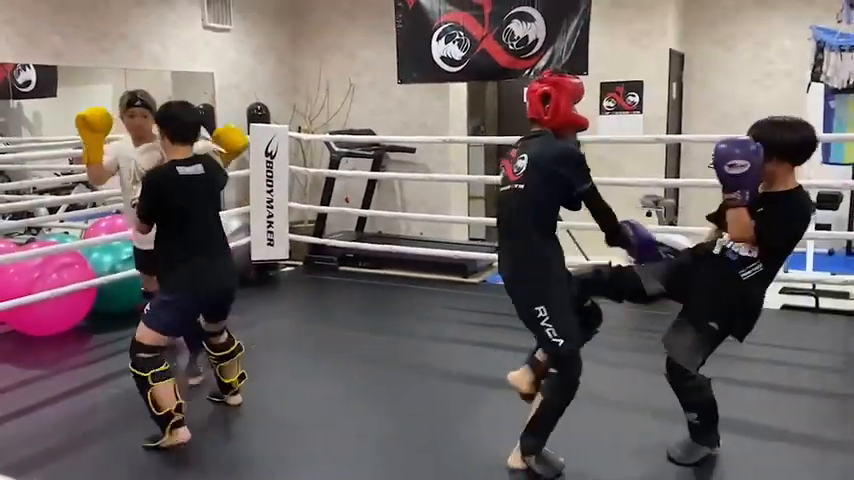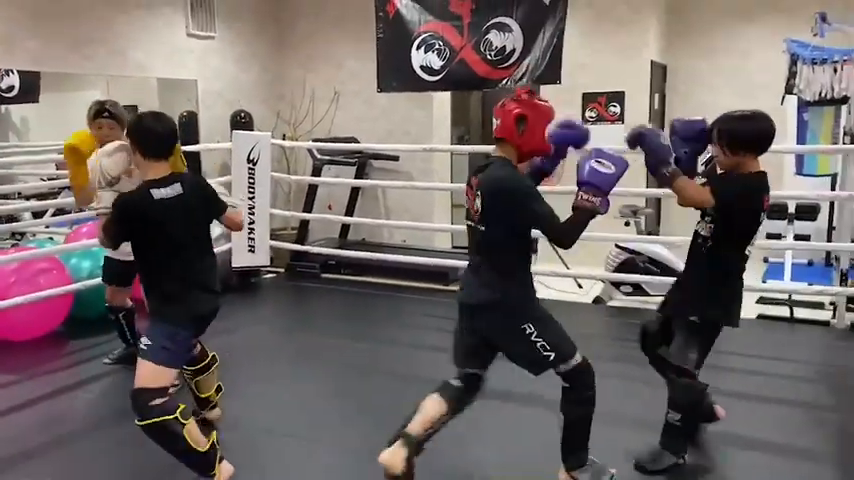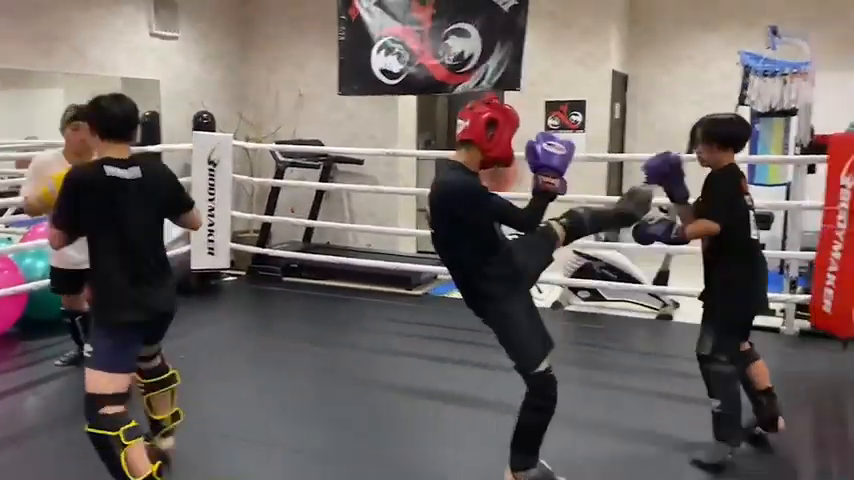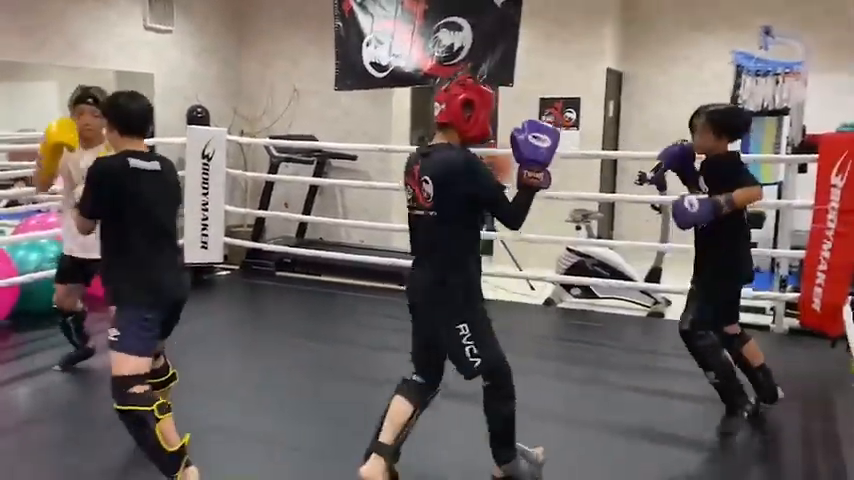
dt=0.4s
person 1, frame 1
left shoulder: (520, 151)
right shoulder: (561, 151)
right elbow: (593, 203)
right wrist: (621, 235)
left hip: (520, 264)
right hip: (534, 269)
left knee: (586, 315)
right knee: (566, 365)
person 1, frame 2
left shoulder: (486, 173)
right shoulder: (510, 184)
right elbow: (564, 237)
left wrist: (553, 156)
right wrist: (591, 203)
left hip: (477, 296)
right hip: (508, 302)
left knee: (464, 382)
right knee: (578, 377)
person 1, frame 3
left shoulder: (457, 176)
right shoulder: (457, 186)
right elbow: (523, 222)
right wrist: (543, 191)
left hip: (510, 263)
right hip: (497, 293)
left knee: (568, 224)
right knee: (542, 384)
left ankle: (624, 212)
person 1, frame 4
left shoulder: (417, 160)
right shoulder: (464, 164)
right elbow: (511, 218)
right wrist: (530, 183)
left hip: (424, 287)
right hip: (453, 293)
left knee: (425, 376)
right knee: (497, 376)
person 2, frame 1
left shoulder: (157, 177)
right shoulder: (211, 169)
left elbow: (142, 227)
left hip: (184, 283)
right hip: (224, 274)
left knee: (144, 352)
right knee: (216, 330)
left ankle: (173, 427)
right ankle: (231, 389)
person 2, frame 2
left shoulder: (130, 203)
right shoulder: (195, 185)
left elbow: (107, 241)
right elbow: (236, 222)
left wrist: (109, 197)
right wrist: (226, 203)
left hip: (172, 310)
right hip: (206, 298)
left knee: (149, 399)
right knee: (186, 342)
right ankle: (209, 405)
person 2, frame 3
left shoulder: (81, 178)
right shoulder: (158, 174)
left elbow: (57, 240)
right elbow: (194, 221)
left hip: (117, 307)
right hip: (161, 299)
left knee: (104, 409)
right knee: (147, 357)
right ankle: (163, 436)
person 2, frame 4
left shoulder: (105, 169)
right shoulder: (166, 168)
left elbow: (84, 226)
left wrist: (86, 199)
left hip: (139, 293)
right hip: (173, 286)
left knee: (130, 389)
right knee: (150, 351)
right ankle: (162, 429)
person 3, frame 1
left shoulder: (797, 208)
right shoulder: (756, 189)
left elbow: (743, 235)
left wrist: (734, 188)
left hip: (732, 296)
right hip: (696, 270)
left knee: (682, 366)
right knee: (618, 280)
left ankle: (705, 440)
person 3, frame 2
left shoulder: (748, 186)
right shoulder: (731, 178)
left elbow: (695, 199)
right elbow: (692, 194)
left wrist: (664, 162)
right wrist: (686, 157)
left hip: (714, 291)
right hip: (696, 278)
left knee: (680, 364)
right knee: (653, 340)
left ankle: (673, 448)
right ankle: (703, 408)
person 3, frame 3
left shoulder: (721, 180)
right shoulder: (731, 178)
left elbow: (711, 225)
right elbow: (696, 219)
left wrist: (668, 231)
right wrist: (675, 190)
left hip: (733, 281)
right hip: (746, 279)
left knee: (715, 355)
right knee: (738, 345)
left ankle: (726, 440)
right ankle: (767, 418)
person 3, frame 4
left shoulder: (727, 163)
right shoulder: (711, 165)
left elbow: (754, 191)
right elbow: (704, 202)
left wrist: (716, 204)
right wrist: (686, 176)
left hip: (723, 264)
right hip: (720, 261)
left knee: (694, 330)
right knee: (726, 327)
left ankle: (735, 402)
right ankle: (765, 389)
person 4, frame 1
right shoulder: (117, 150)
right elbow: (96, 179)
left wrist: (221, 153)
right wrist: (92, 143)
right hip: (143, 234)
right knee: (149, 286)
left ankle: (195, 354)
person 4, frame 2
right shoulder: (92, 161)
right elbow: (83, 201)
left wrist: (174, 159)
right wrist: (77, 166)
right hip: (117, 244)
right knee: (114, 299)
right ankle: (132, 346)
person 4, frame 3
right shoulder: (43, 163)
right elbow: (29, 207)
right wrist: (52, 196)
right hip: (66, 252)
right knee: (70, 303)
right ankle: (84, 348)
person 4, frame 4
right shoulder: (62, 146)
right elbow: (41, 185)
right wrist: (49, 151)
right hip: (77, 241)
right knee: (63, 300)
right ankle: (81, 346)
